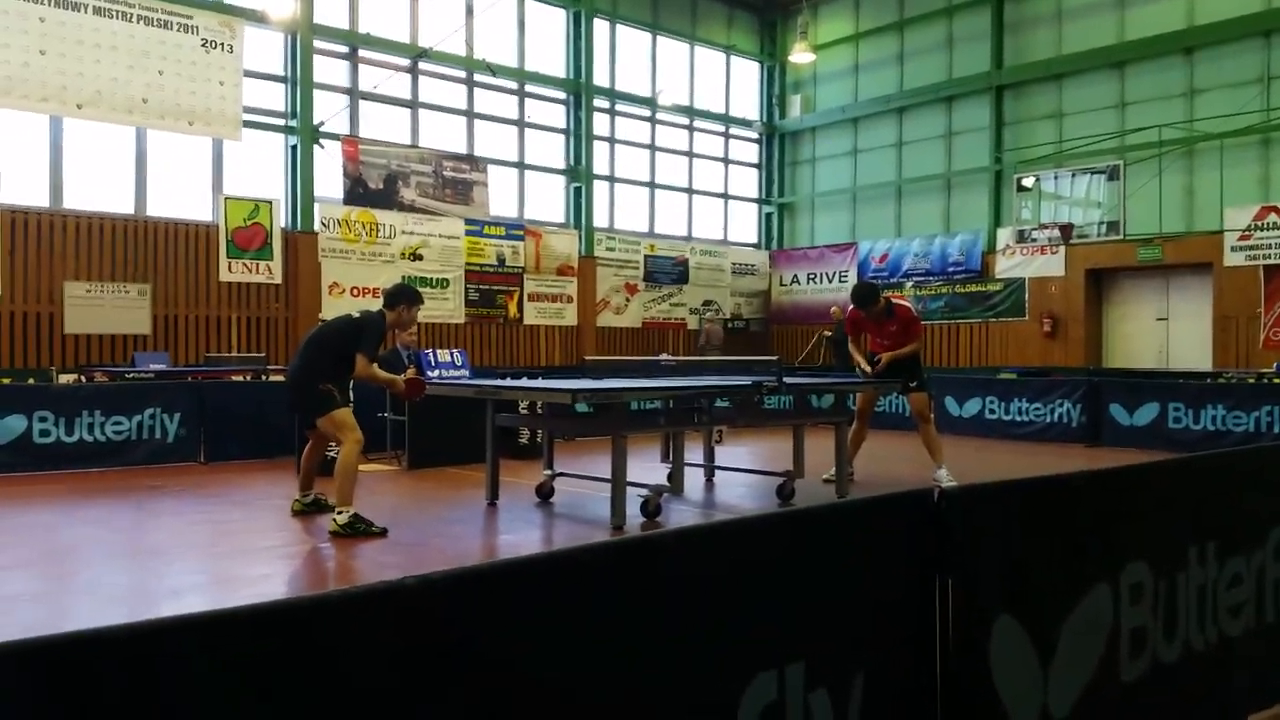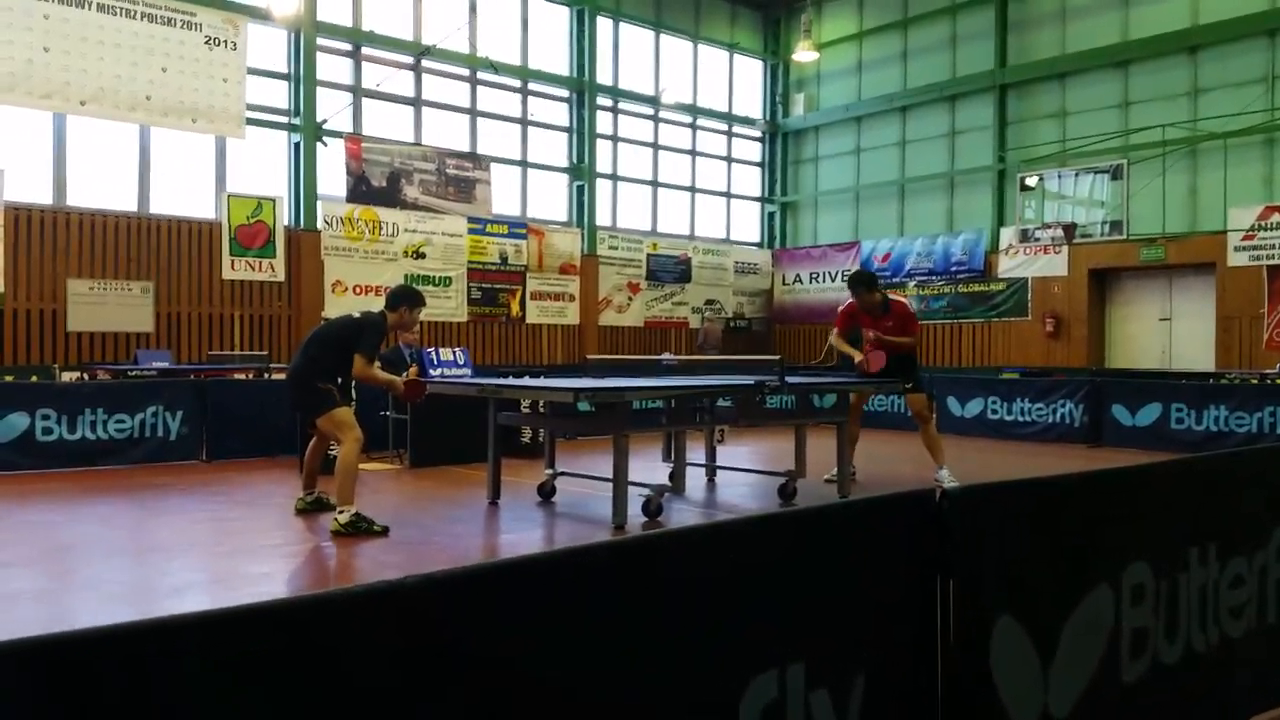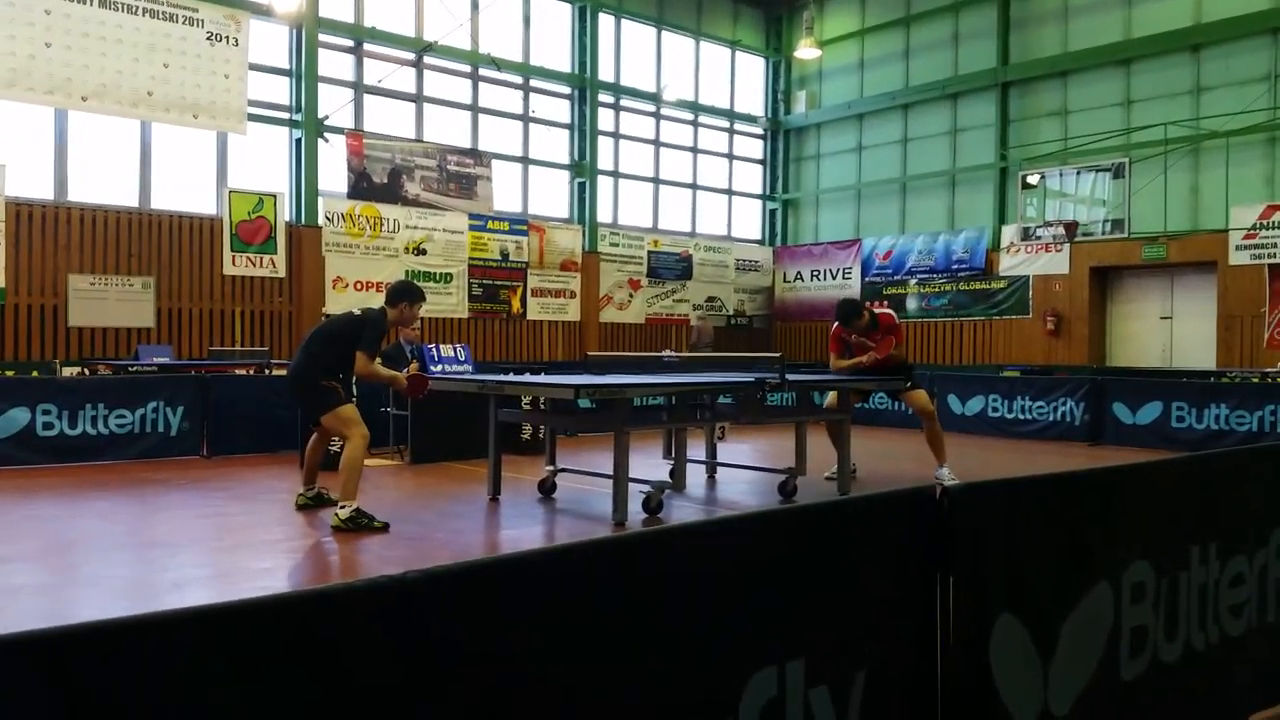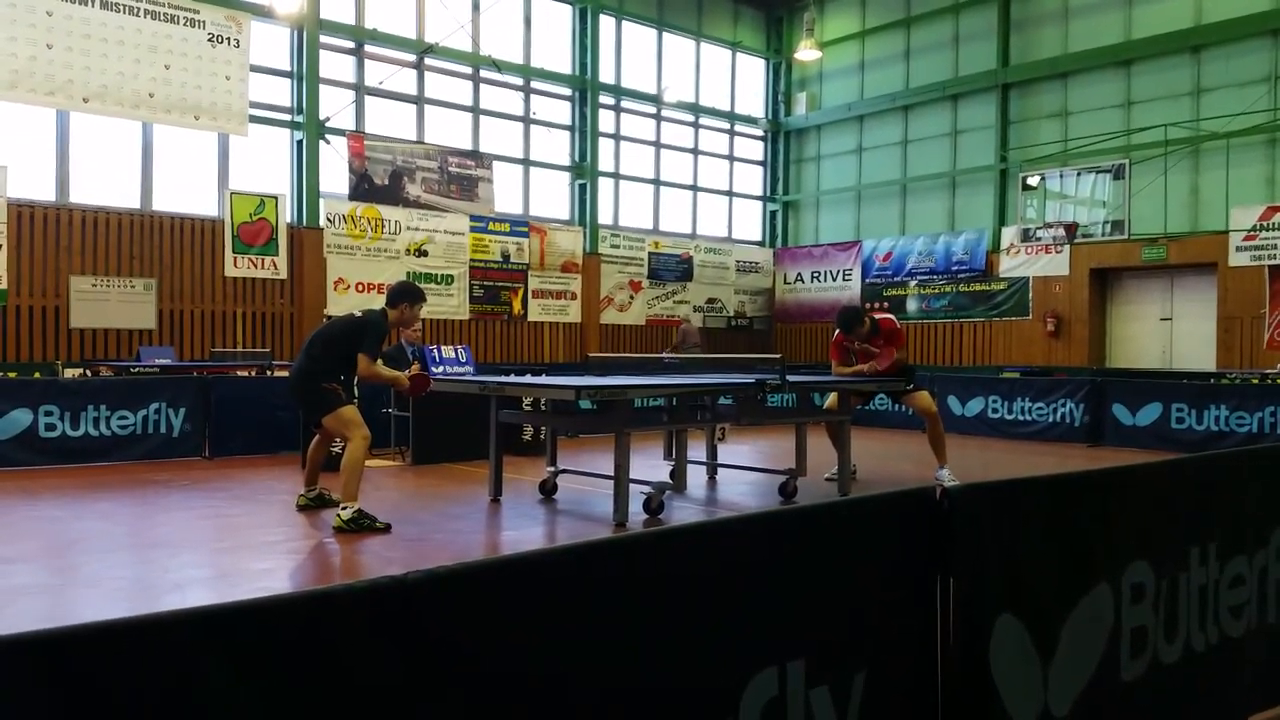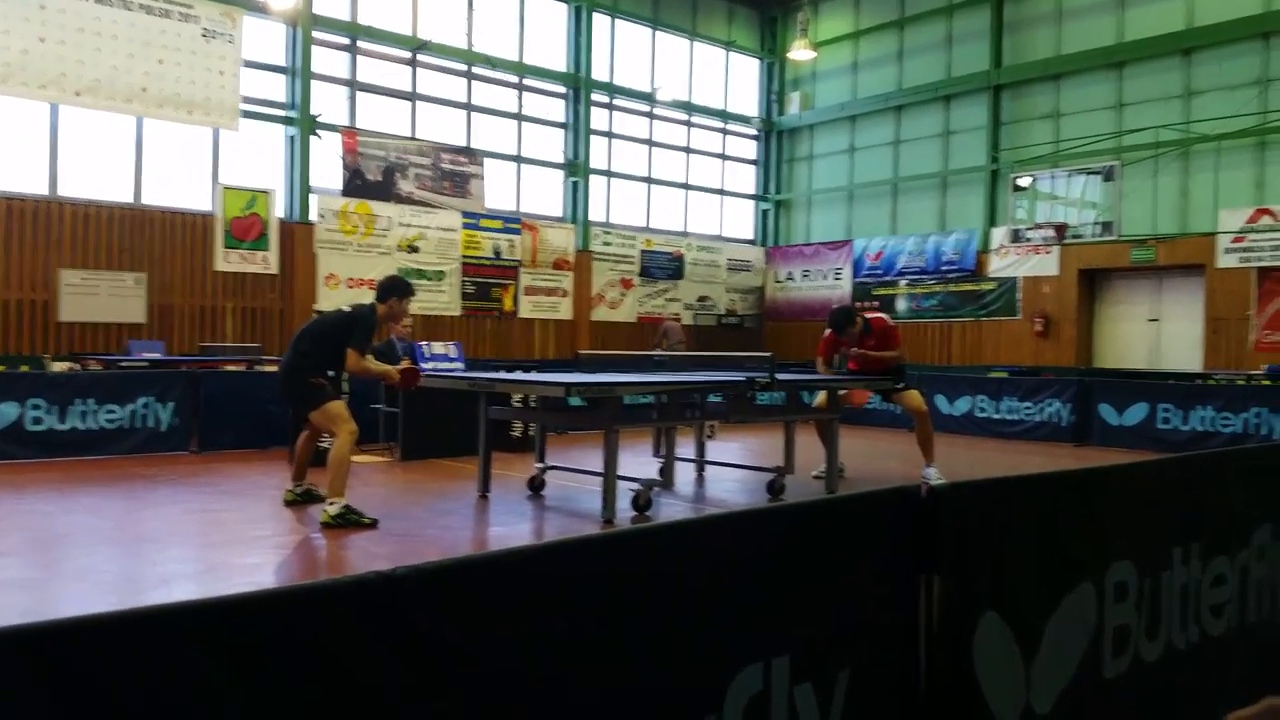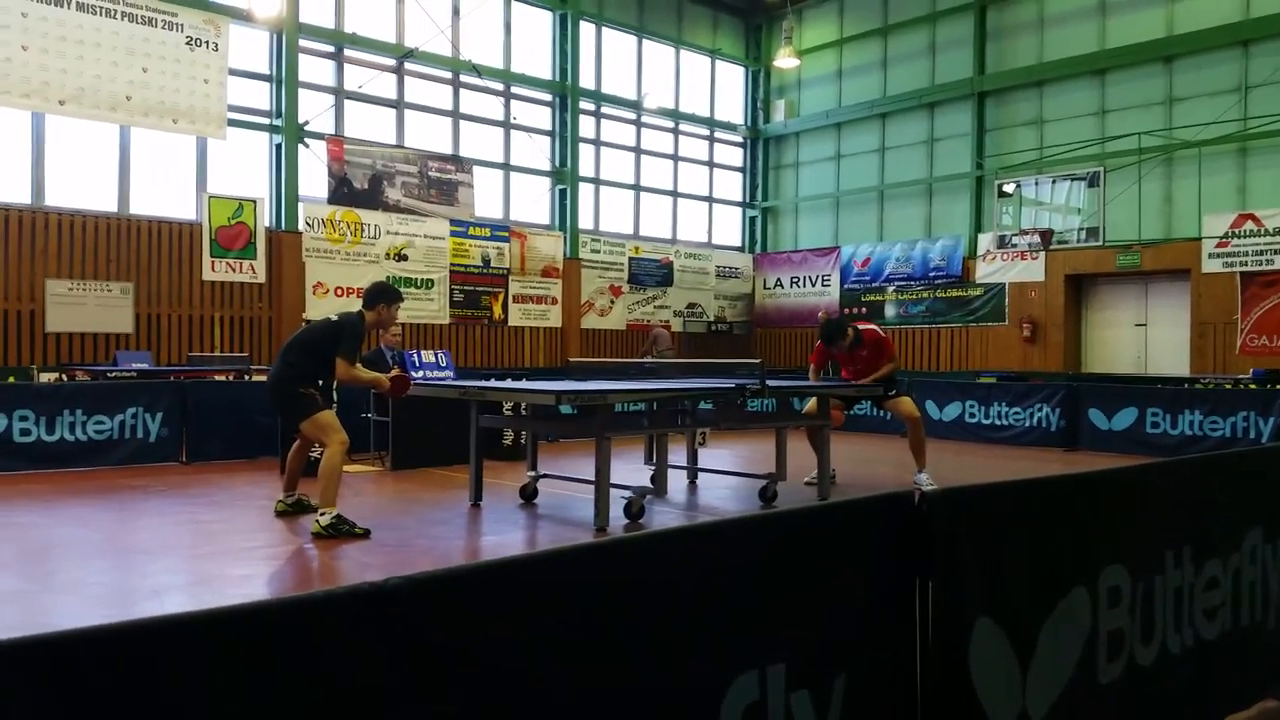
dt=0.4s
person 1, frame 1
left shoulder: (368, 320)
right shoulder: (375, 324)
left elbow: (359, 366)
right elbow: (362, 371)
left wrist: (390, 380)
right wrist: (391, 380)
left hip: (303, 377)
right hip: (313, 381)
left knee: (321, 437)
right knee: (352, 439)
left ankle: (305, 499)
right ankle: (343, 517)
person 1, frame 2
left shoulder: (371, 321)
right shoulder: (375, 325)
left elbow: (361, 367)
right elbow: (360, 372)
left wrist: (392, 381)
right wrist: (390, 382)
left hip: (305, 375)
right hip: (312, 379)
left knee: (325, 435)
right knee: (351, 438)
left ankle: (308, 497)
right ankle: (345, 516)
person 1, frame 3
left shoulder: (371, 318)
right shoulder: (376, 322)
left elbow: (362, 363)
right elbow: (362, 369)
left wrist: (394, 376)
right wrist: (392, 378)
left hip: (305, 373)
right hip: (314, 377)
left knee: (325, 431)
right knee: (357, 435)
left ankle: (308, 493)
right ankle: (346, 512)
person 1, frame 4
left shoulder: (372, 319)
right shoulder: (377, 324)
left elbow: (365, 364)
right elbow: (364, 371)
left wrist: (398, 376)
right wrist: (395, 378)
left hip: (308, 375)
right hip: (315, 379)
left knee: (327, 433)
right knee: (359, 436)
left ankle: (310, 494)
right ankle: (348, 513)
person 1, frame 5
left shoulder: (361, 314)
right shoulder: (366, 318)
left elbow: (355, 358)
right elbow: (353, 365)
left wrist: (389, 370)
right wrist: (385, 373)
left hip: (298, 370)
right hip: (303, 374)
left knee: (316, 428)
right knee: (346, 430)
left ankle: (297, 489)
right ankle: (335, 508)
person 1, frame 6
left shoulder: (350, 322)
right shoulder: (354, 326)
left elbow: (345, 366)
right elbow: (343, 374)
left wrist: (380, 377)
right wrist: (376, 381)
left hip: (288, 380)
right hip: (292, 383)
left knee: (308, 438)
right knee: (337, 441)
left ankle: (288, 499)
right ankle: (327, 518)
person 2, frame 1
left shoulder: (905, 310)
right shoulder: (855, 313)
left elbow: (918, 344)
right elbow: (852, 344)
left wrist: (891, 356)
right wrist: (861, 361)
left hip: (906, 360)
right hip: (876, 360)
left knee: (923, 415)
right knee: (861, 413)
left ankle: (941, 470)
person 2, frame 2
left shoulder: (901, 306)
right shoulder: (850, 308)
left elbow: (914, 342)
right elbow: (835, 338)
left wrist: (883, 338)
right wrist: (855, 354)
left hip: (902, 361)
left knee: (922, 415)
right knee: (851, 410)
left ankle: (942, 470)
person 2, frame 3
left shoulder: (888, 318)
right shoulder: (839, 329)
left elbow: (899, 356)
right elbow: (835, 365)
left wrist: (868, 345)
right wrist: (862, 359)
left hip: (894, 370)
right hip: (862, 371)
left knee: (927, 410)
right knee: (830, 408)
left ankle: (942, 468)
person 2, frame 4
left shoulder: (889, 323)
right shoulder: (841, 335)
left elbow: (900, 359)
right elbow: (837, 369)
left wrist: (870, 351)
right wrist: (862, 367)
left hip: (897, 374)
right hip: (864, 374)
left knee: (930, 411)
right knee: (830, 410)
left ankle: (943, 469)
person 2, frame 5
left shoulder: (882, 322)
right shoulder: (833, 334)
left elbow: (898, 355)
right elbow: (823, 365)
left wrist: (865, 354)
left hip: (888, 372)
right hip: (857, 373)
left knee: (920, 409)
right knee: (820, 407)
left ankle: (929, 467)
person 2, frame 6
left shoulder: (873, 334)
right shoulder: (825, 344)
left elbow: (893, 363)
right elbow: (813, 373)
left wrist: (866, 382)
left hip: (879, 381)
right hip: (848, 383)
left knee: (913, 416)
right knee: (809, 415)
left ankle: (921, 474)
